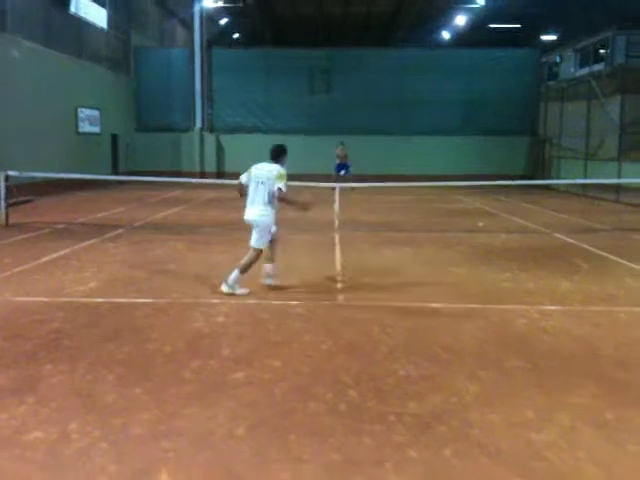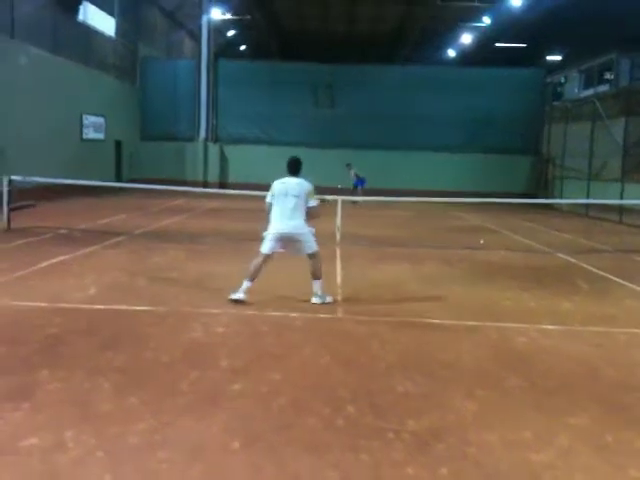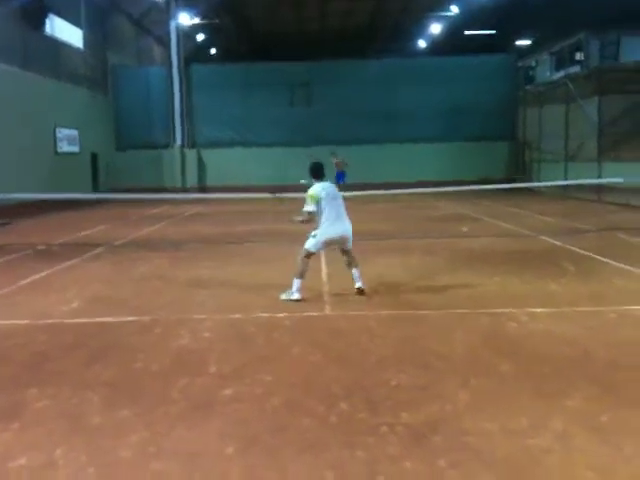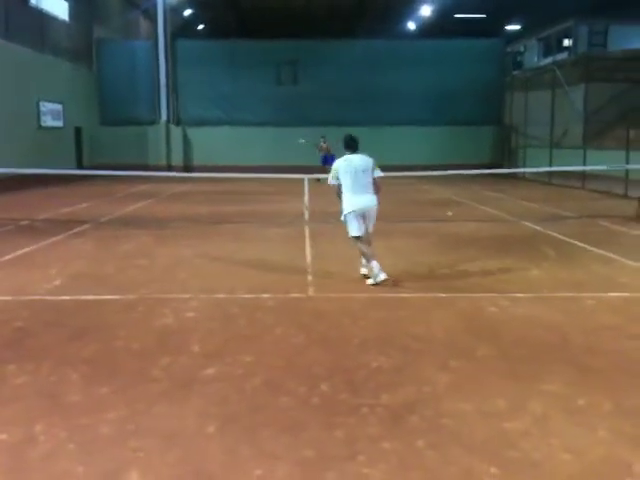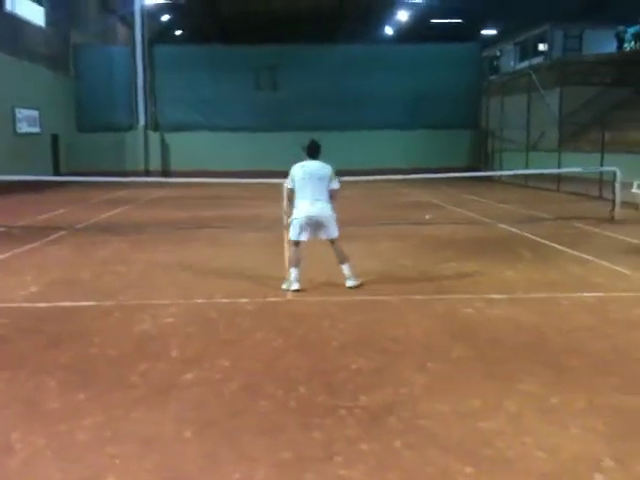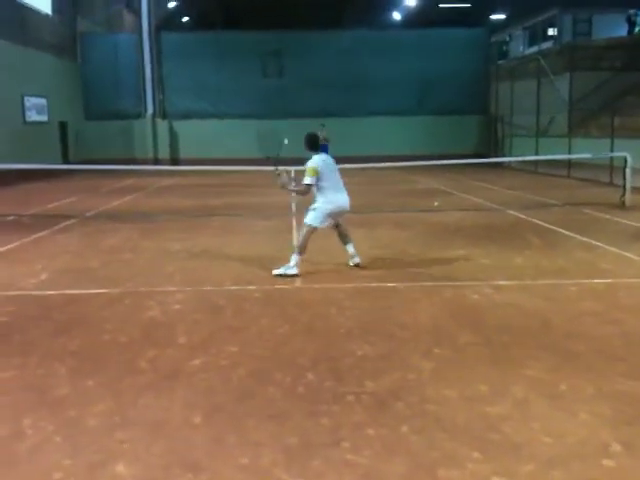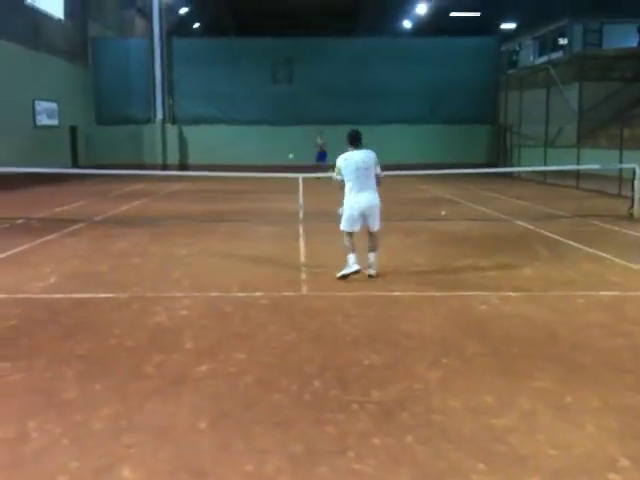
dt=0.7s
person 1, frame 1
left shoulder: (255, 168)
right shoulder: (279, 171)
left elbow: (240, 187)
right elbow: (280, 196)
right wrist: (298, 204)
left hip: (250, 213)
right hip: (263, 216)
left knee: (272, 240)
right knee: (255, 252)
left ankle: (269, 276)
right ankle: (230, 283)
person 1, frame 2
left shoulder: (276, 184)
right shoulder: (307, 186)
left elbow: (269, 208)
right elbow: (312, 212)
right wrist: (301, 215)
left hip: (277, 227)
right hip: (299, 228)
left knee: (262, 258)
right knee: (314, 257)
left ankle: (242, 292)
right ankle: (318, 295)
person 1, frame 3
left shoulder: (313, 191)
right shoulder: (333, 187)
left elbow: (309, 218)
left wrist: (298, 219)
left hip: (328, 230)
right hip: (346, 228)
left knee: (305, 256)
right knee: (347, 252)
left ankle: (295, 291)
right ankle: (358, 282)
person 1, frame 4
left shoulder: (337, 164)
right shoulder: (369, 160)
left elbow: (337, 190)
right elbow: (377, 186)
left hip: (352, 204)
right hip: (369, 202)
left knee: (358, 240)
right knee: (366, 235)
left ankle: (378, 272)
right ankle: (366, 267)
person 1, frame 5
left shoulder: (296, 168)
right shoulder: (328, 169)
left elbow: (289, 195)
right elbow: (333, 195)
left wrist: (289, 209)
left hip: (302, 210)
right hip: (323, 209)
left knee: (294, 244)
right knee: (335, 243)
left ankle: (293, 281)
right ankle: (350, 278)
person 1, frame 6
left shoulder: (312, 164)
right shoulder: (328, 158)
left elbow: (305, 190)
left wrist: (288, 186)
left hip: (328, 202)
right hip: (344, 200)
left knee: (306, 232)
right knee: (338, 225)
left ankle: (293, 266)
right ankle: (353, 257)
person 1, frame 7
left shoulder: (341, 160)
right shoulder: (371, 155)
left elbow: (341, 183)
right elbow: (377, 179)
left hip: (353, 200)
right hip: (371, 199)
left knee: (348, 235)
right knee: (373, 233)
left ankle: (352, 264)
right ankle: (371, 267)
